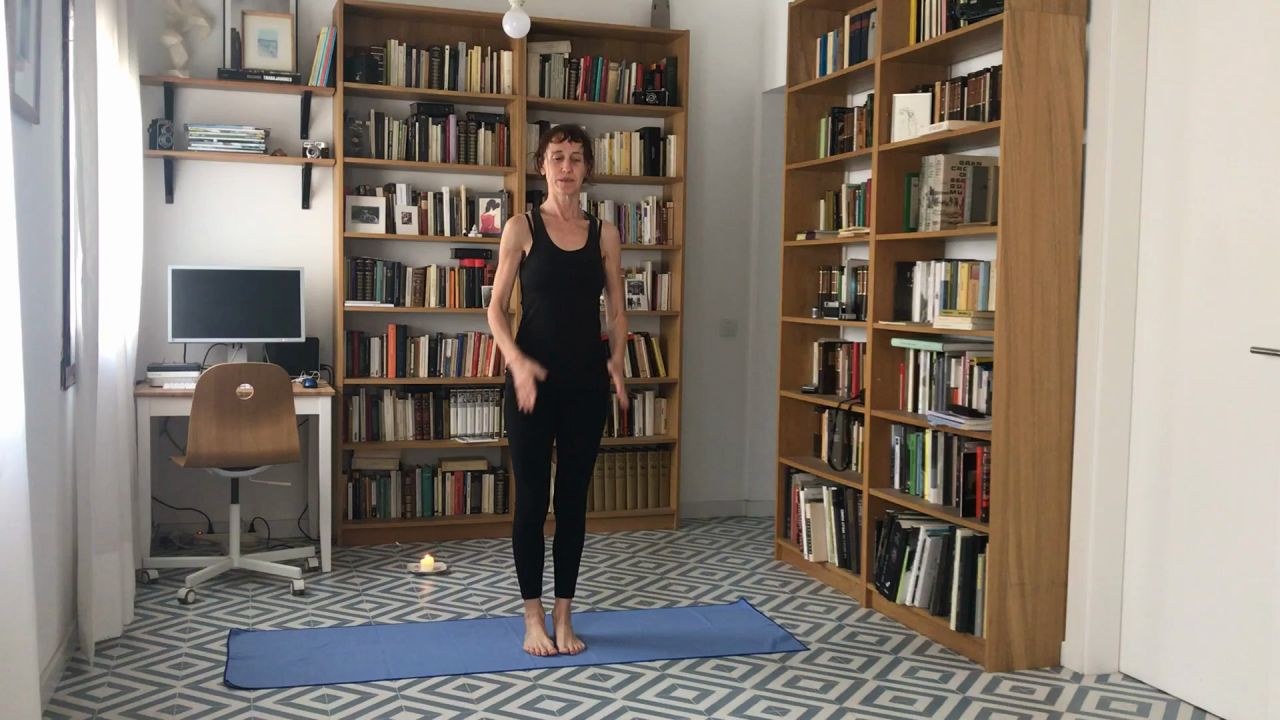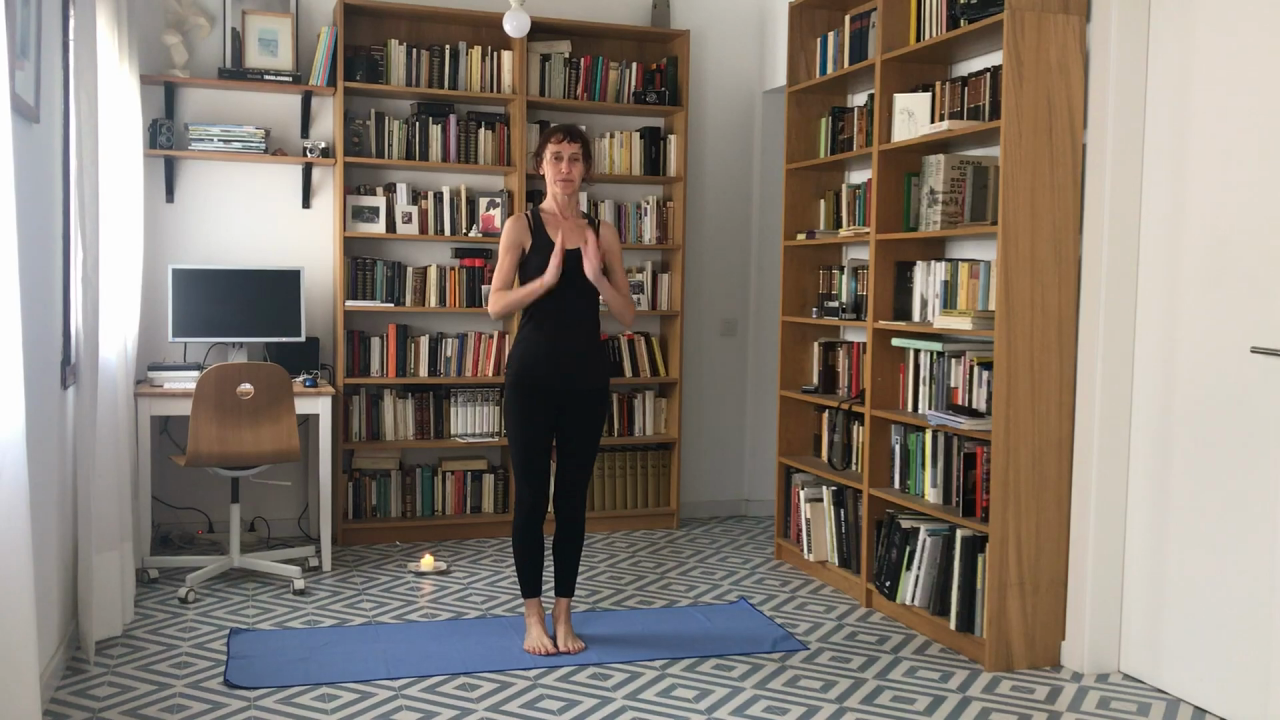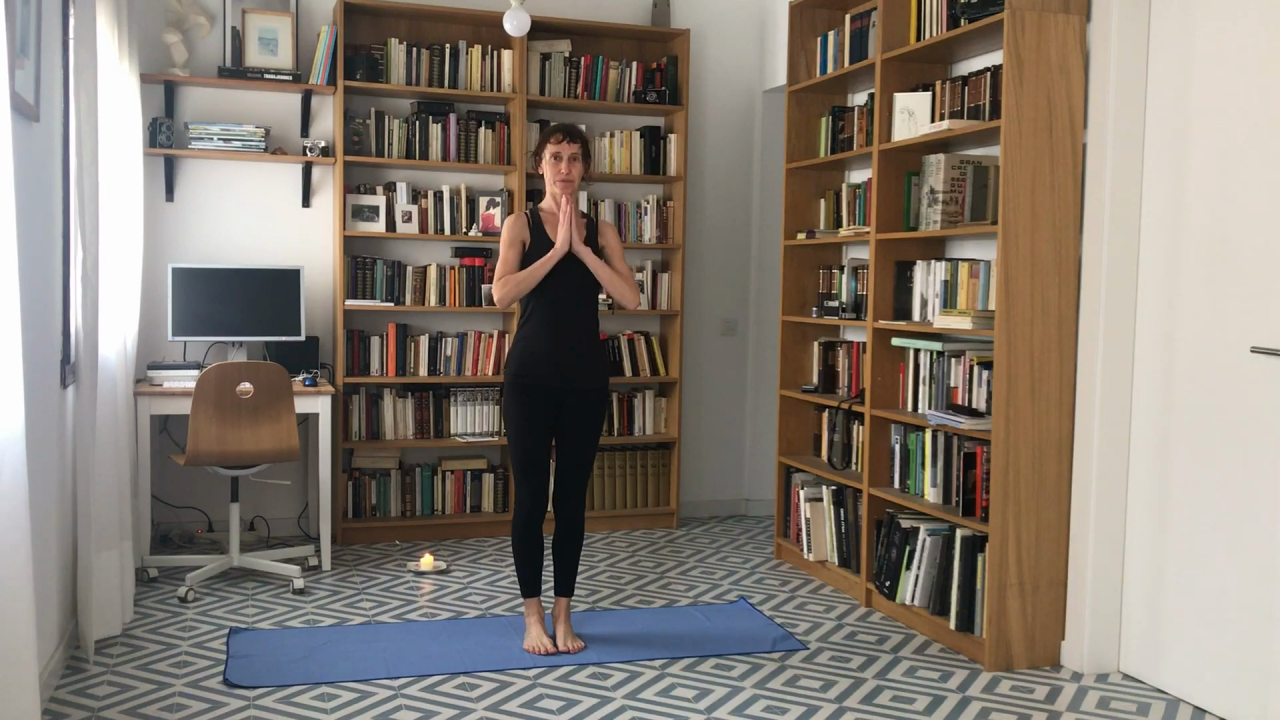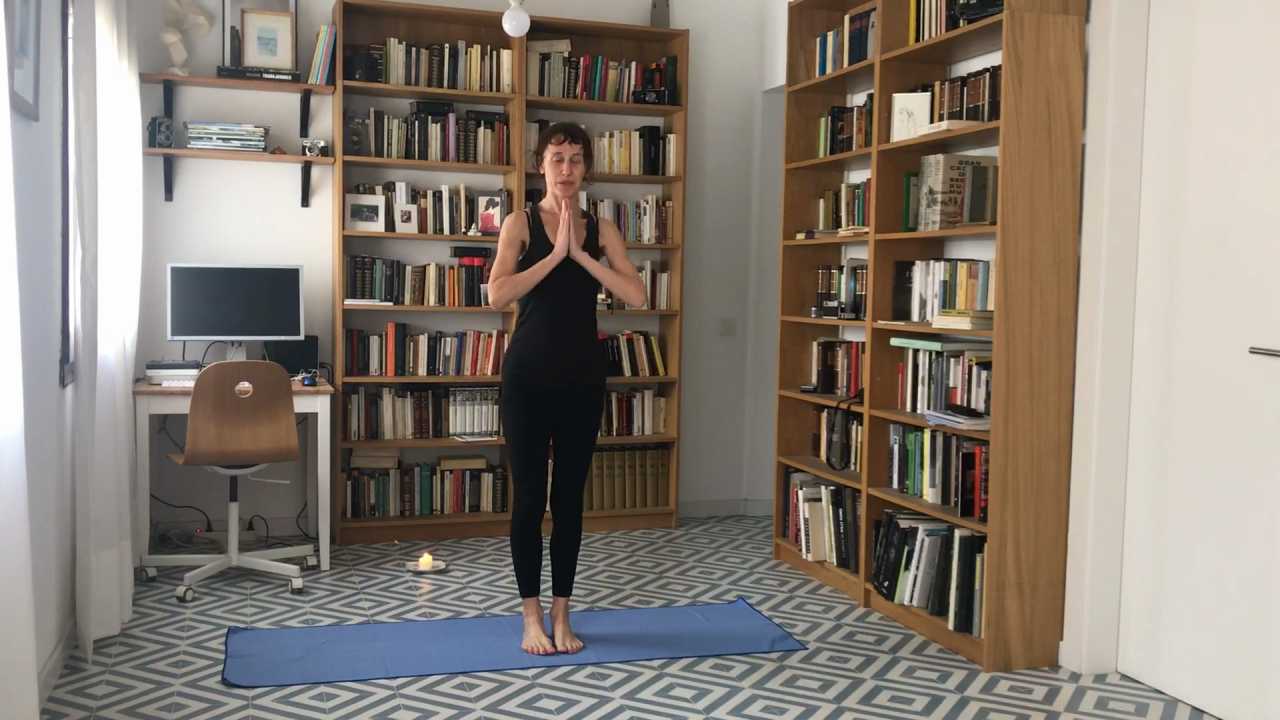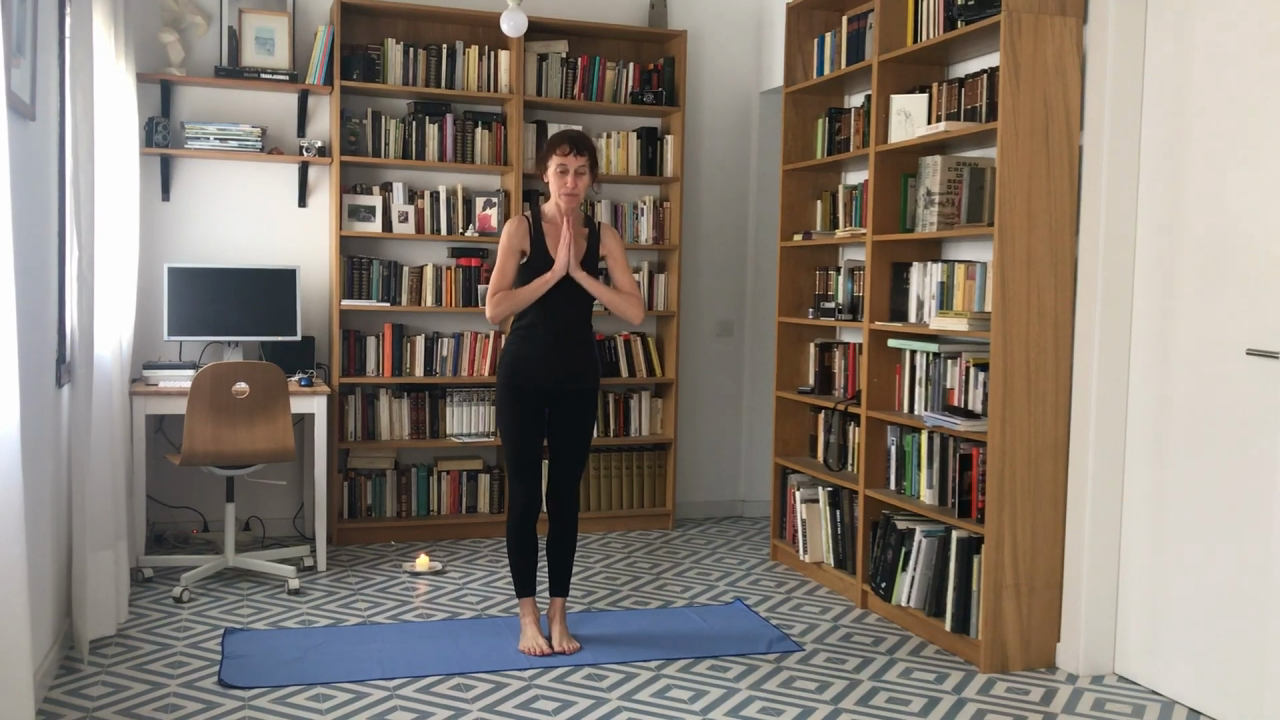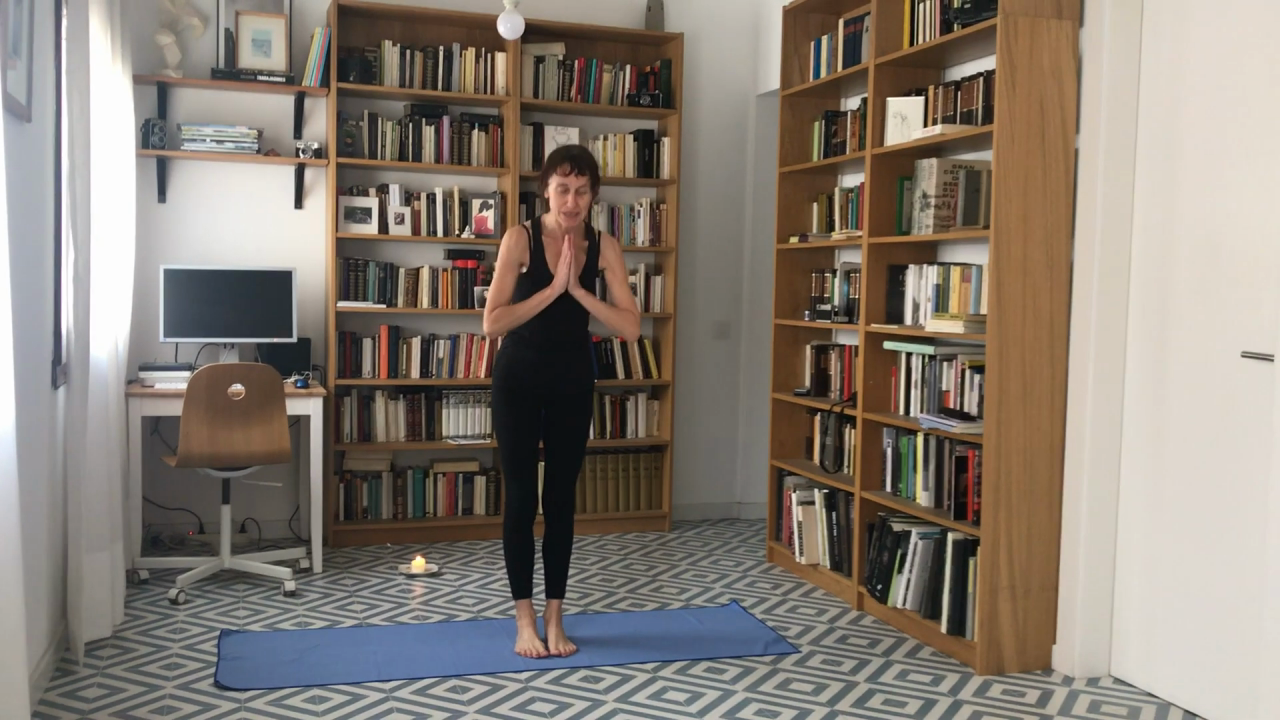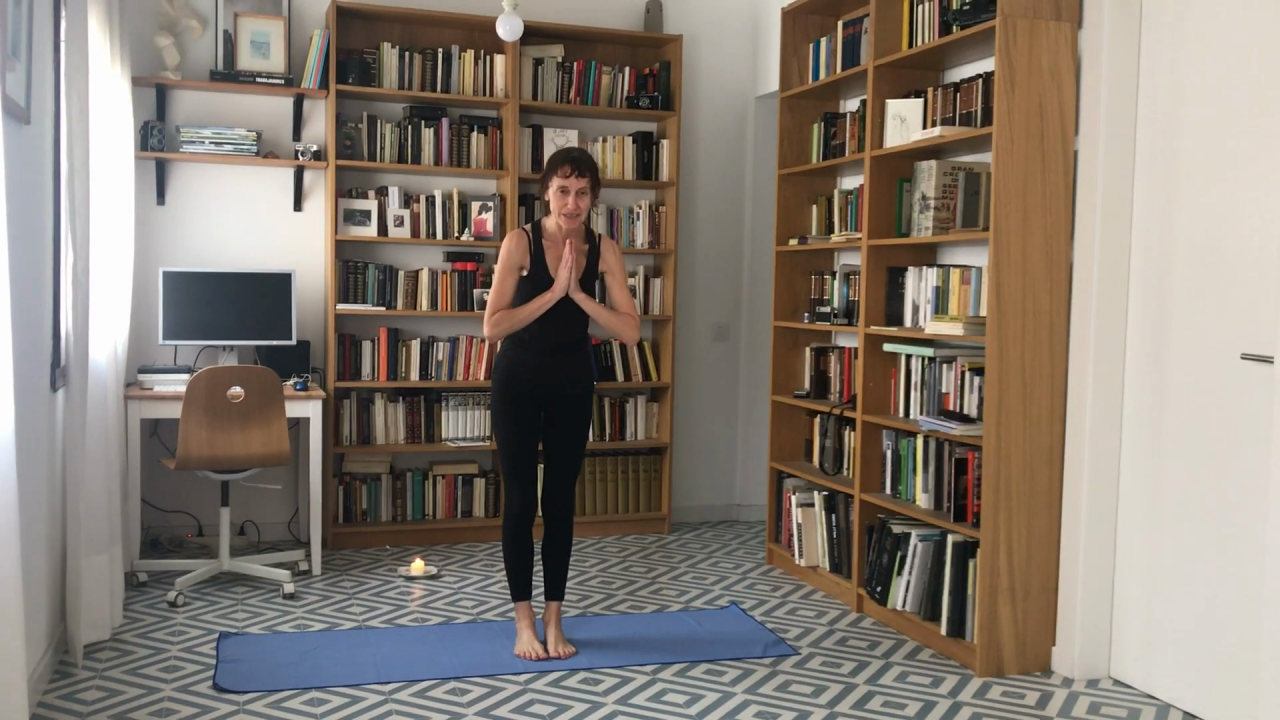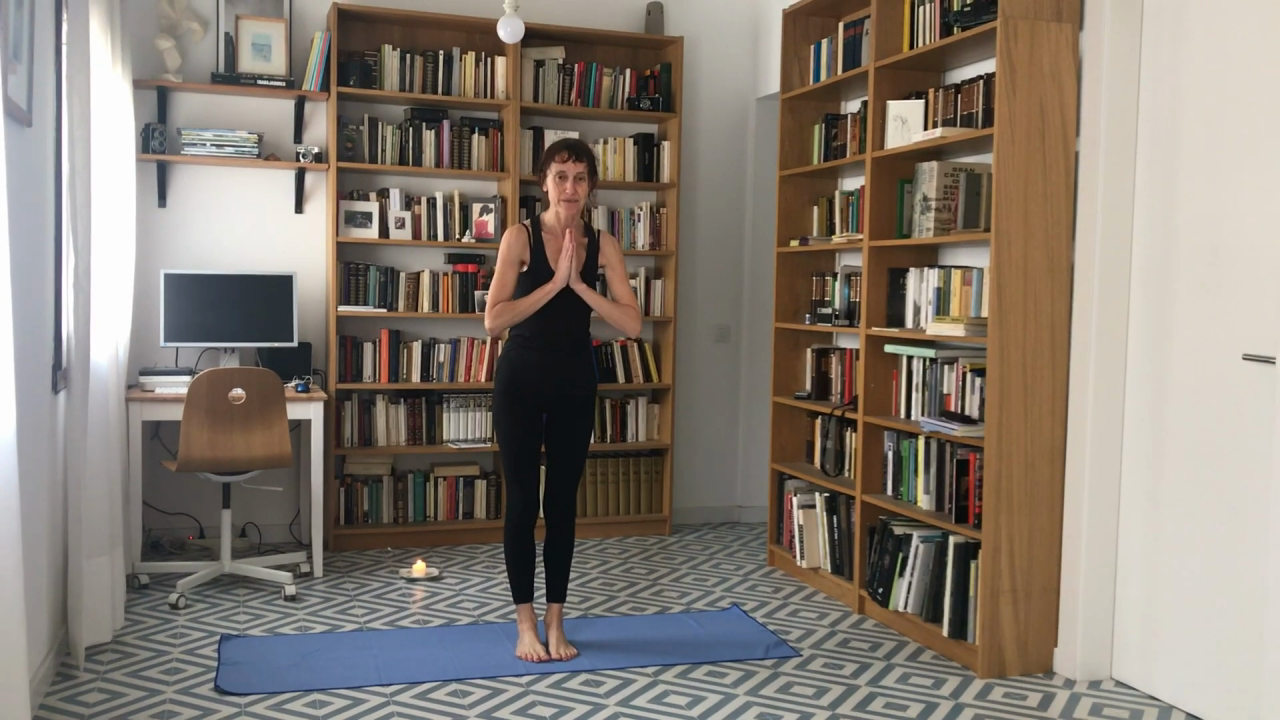
dt=0.2s
person 1, frame 1
left shoulder: (603, 233)
right shoulder: (522, 227)
left elbow: (616, 310)
right elbow: (496, 309)
left wrist: (617, 360)
right wrist: (516, 360)
left hip: (587, 377)
right hip: (535, 374)
left knee: (573, 497)
right knee: (532, 497)
left ankle: (563, 616)
right ankle: (533, 618)
person 1, frame 2
left shoulder: (602, 231)
right shoulder: (521, 226)
left elbow: (626, 312)
right elbow: (496, 305)
left wrist: (598, 276)
right wrist: (546, 279)
left hip: (587, 373)
right hip: (533, 372)
left knee: (573, 497)
right knee: (531, 496)
left ankle: (563, 615)
right ankle: (533, 618)
person 1, frame 3
left shoulder: (600, 230)
right shoulder: (522, 223)
left elbow: (632, 297)
right elbow: (501, 293)
left wrist: (581, 248)
right wrist: (557, 248)
left hip: (586, 371)
right hip: (532, 370)
left knee: (572, 496)
right knee: (531, 496)
left ankle: (563, 615)
right ankle: (533, 617)
person 1, frame 4
left shoulder: (601, 228)
right shoulder: (521, 222)
left elbow: (636, 294)
right elbow: (497, 294)
left wrist: (579, 253)
right wrist: (555, 253)
left hip: (583, 371)
right hip: (529, 369)
left knee: (570, 495)
right knee: (529, 495)
left ankle: (562, 614)
right ankle: (532, 616)
person 1, frame 5
left shoulder: (603, 236)
right shoulder: (521, 228)
left elbow: (635, 311)
right elbow: (495, 308)
left wrist: (579, 272)
right wrist: (554, 271)
left hip: (577, 376)
right hip: (523, 374)
left knee: (565, 496)
right knee: (525, 496)
left ankle: (558, 615)
right ankle: (528, 618)
person 1, frame 6
left shoulder: (603, 246)
right shoulder: (520, 239)
left elbow: (631, 327)
right elbow: (492, 322)
left wrist: (577, 289)
right wrist: (553, 288)
left hip: (573, 380)
right hip: (518, 378)
left knee: (561, 498)
right knee: (521, 498)
left ankle: (555, 617)
right ankle: (525, 620)
person 1, frame 7
left shoulder: (603, 249)
right shoulder: (521, 242)
left elbow: (630, 331)
right elbow: (492, 326)
left wrist: (577, 293)
right wrist: (554, 291)
left hip: (572, 382)
right hip: (518, 379)
left knee: (560, 500)
right knee: (520, 500)
left ankle: (554, 619)
right ankle: (524, 622)
person 1, frame 8
left shoulder: (602, 244)
right shoulder: (520, 236)
left elbow: (632, 324)
right elbow: (494, 319)
left wrist: (579, 284)
right wrist: (554, 282)
left hip: (574, 381)
right hip: (521, 379)
left knee: (562, 502)
right knee: (522, 501)
left ankle: (555, 621)
right ankle: (526, 624)
